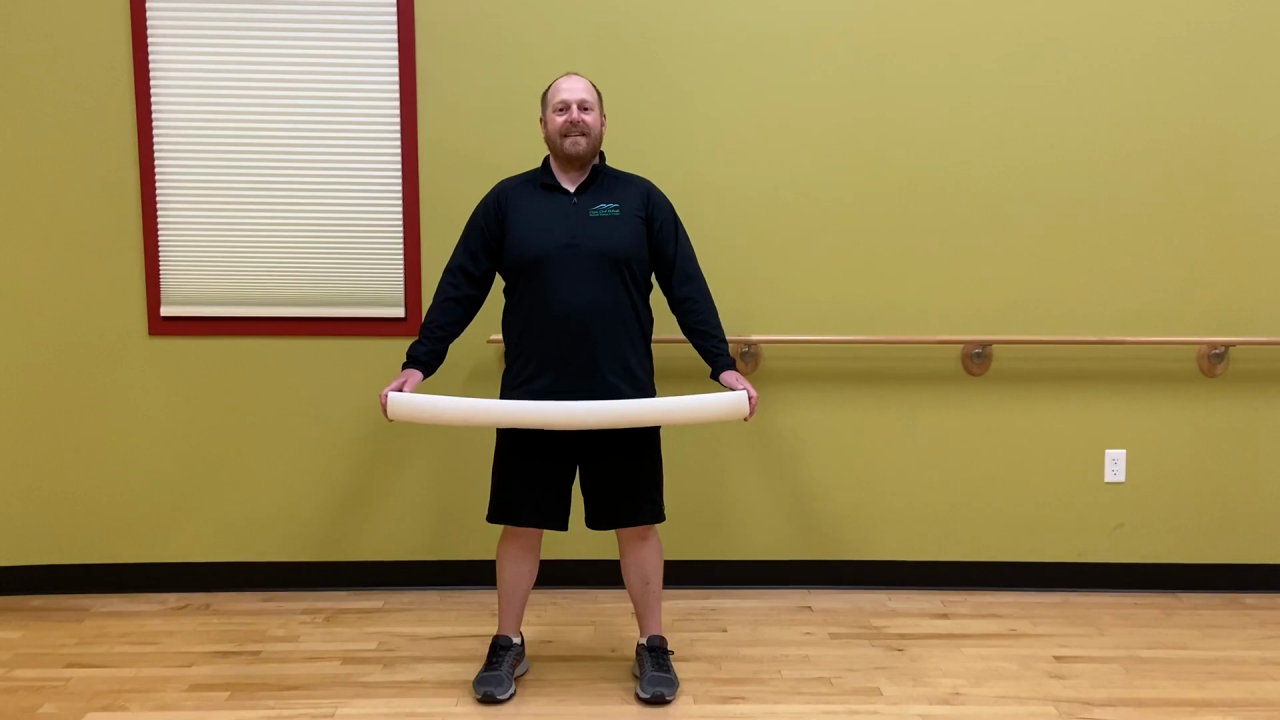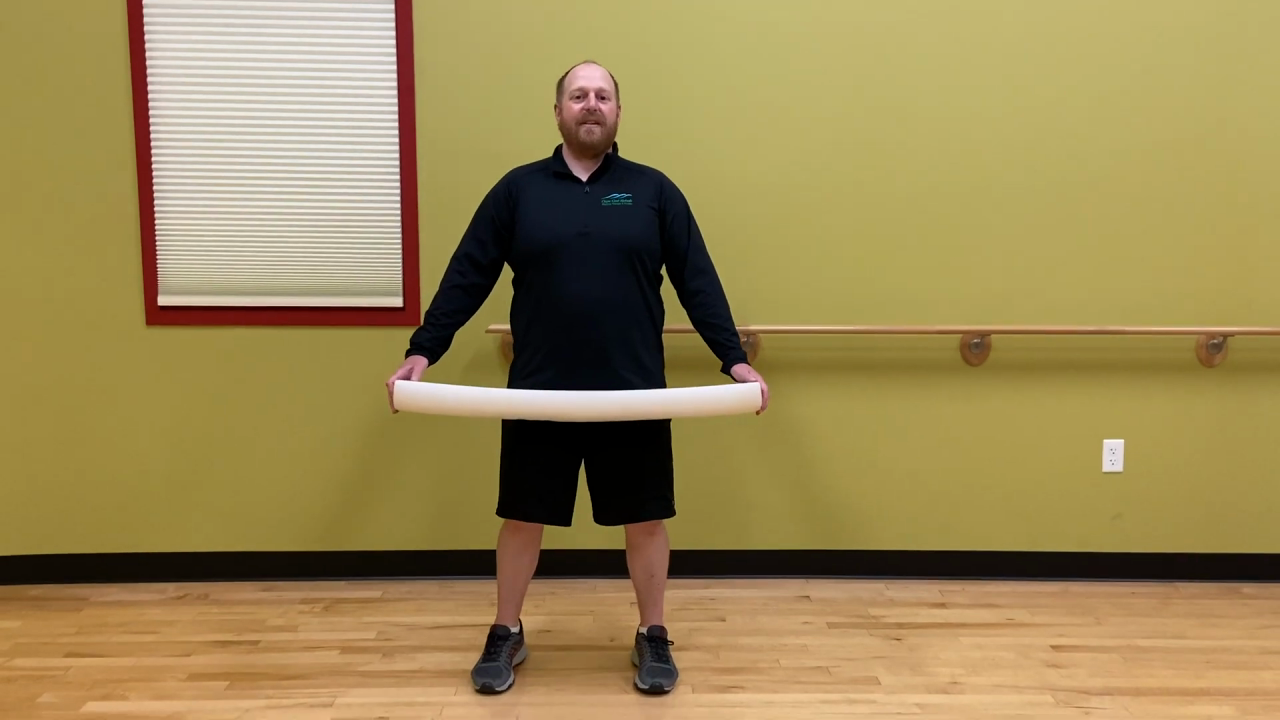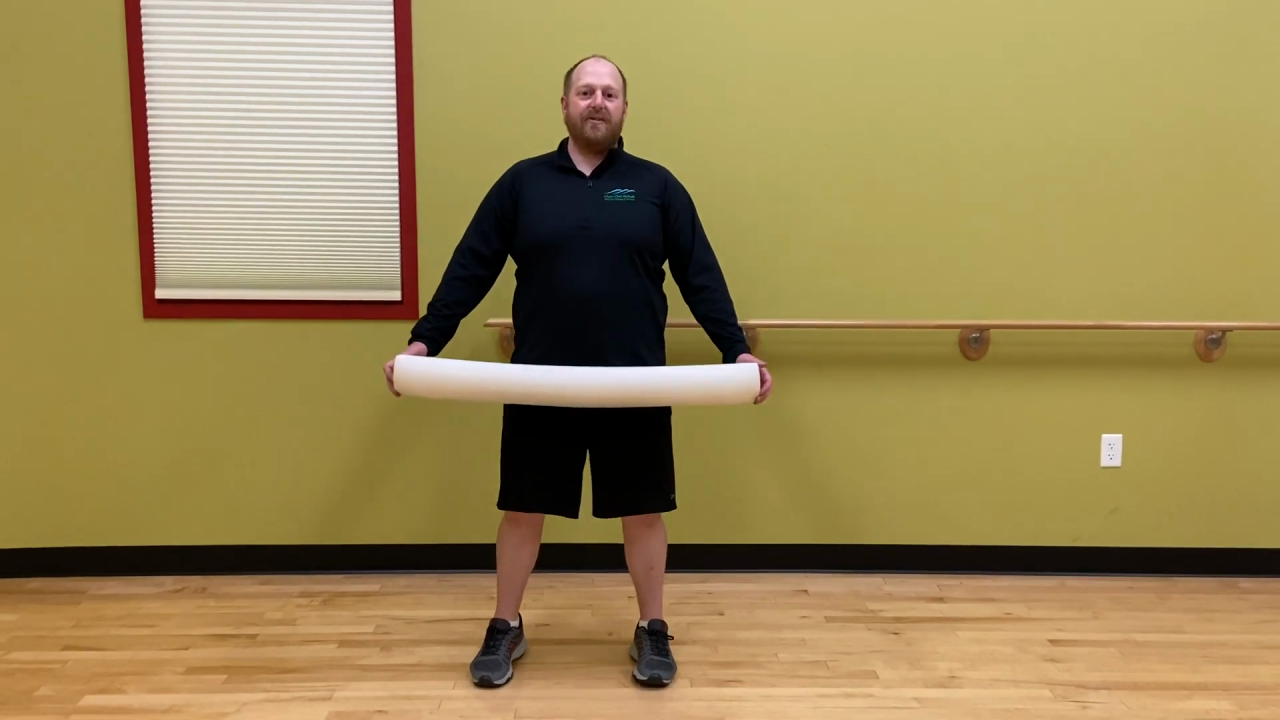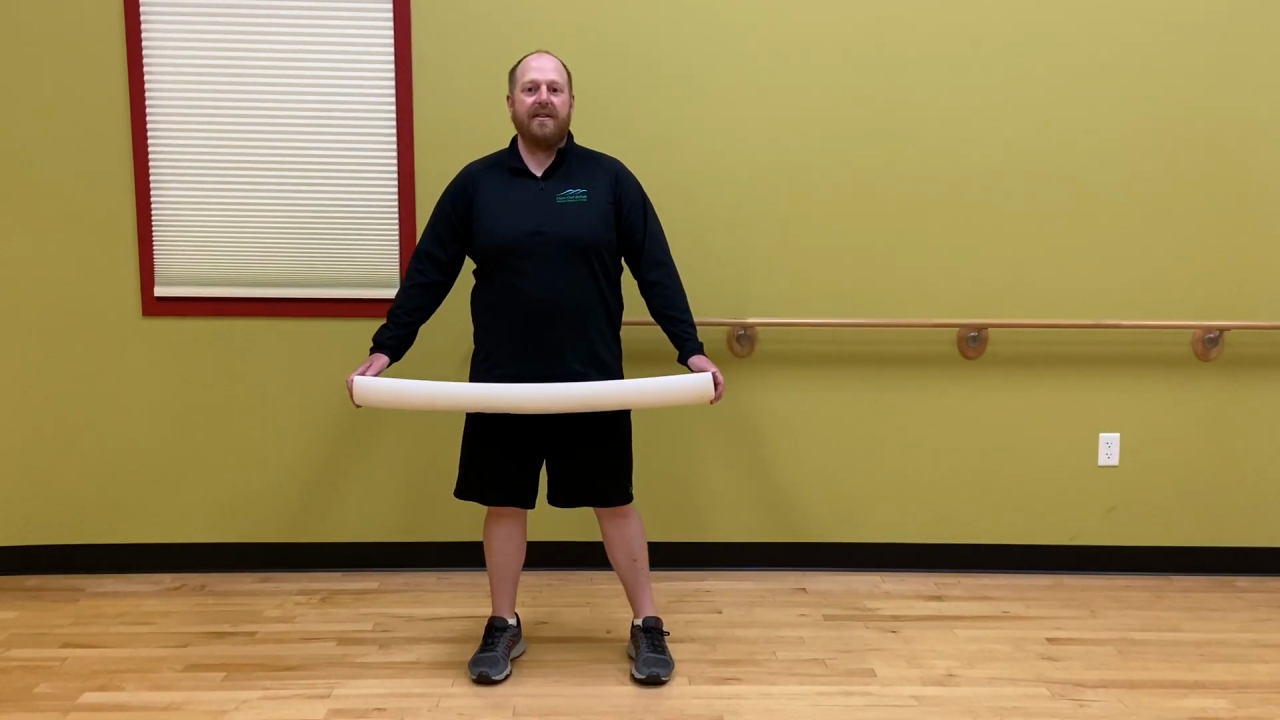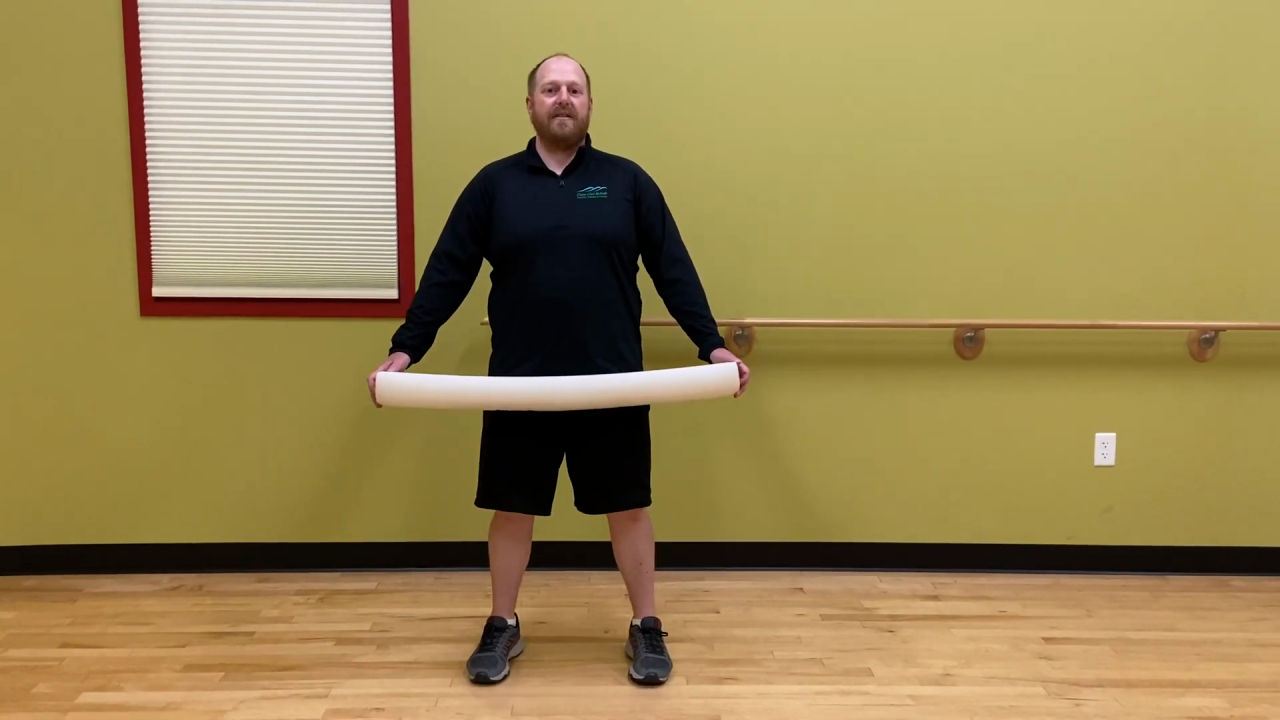
dt=0.7s
person 1, frame 1
left shoulder: (641, 199)
right shoulder: (506, 201)
left elbow: (686, 287)
right elbow: (460, 289)
left wrist: (722, 364)
right wrist: (418, 363)
left hip: (624, 401)
right hip: (531, 403)
left knee: (638, 526)
right knee: (520, 526)
left ankle: (652, 647)
right ankle: (508, 645)
person 1, frame 2
left shoulder: (654, 190)
right shoulder: (518, 189)
left elbow: (697, 282)
right elbow: (467, 277)
left wrist: (733, 358)
right wrist: (423, 350)
left hip: (634, 395)
right hip: (538, 395)
left knee: (644, 521)
right knee: (521, 520)
left ankle: (652, 637)
right ankle: (506, 635)
person 1, frame 3
left shoulder: (657, 186)
right shoulder: (522, 183)
left elbow: (700, 277)
right elbow: (471, 269)
left wrist: (736, 350)
right wrist: (425, 338)
left knee: (642, 513)
right knee: (521, 511)
left ankle: (651, 631)
right ankle: (505, 628)
person 1, frame 4
left shoulder: (610, 179)
right shoulder: (476, 183)
left elbow: (655, 270)
right elbow: (429, 273)
left wrist: (691, 349)
right wrist: (385, 348)
left hip: (595, 384)
right hip: (502, 385)
left knee: (615, 503)
right knee: (504, 505)
left ankle: (647, 626)
right ankle: (504, 626)
person 1, frame 5
left shoulder: (627, 181)
right shoulder: (493, 184)
left elbow: (673, 270)
right elbow: (447, 273)
left wrist: (711, 344)
right wrist: (405, 347)
left hip: (613, 384)
right hip: (520, 385)
left knee: (628, 508)
right knee: (511, 510)
left ankle: (646, 627)
right ankle: (502, 626)
